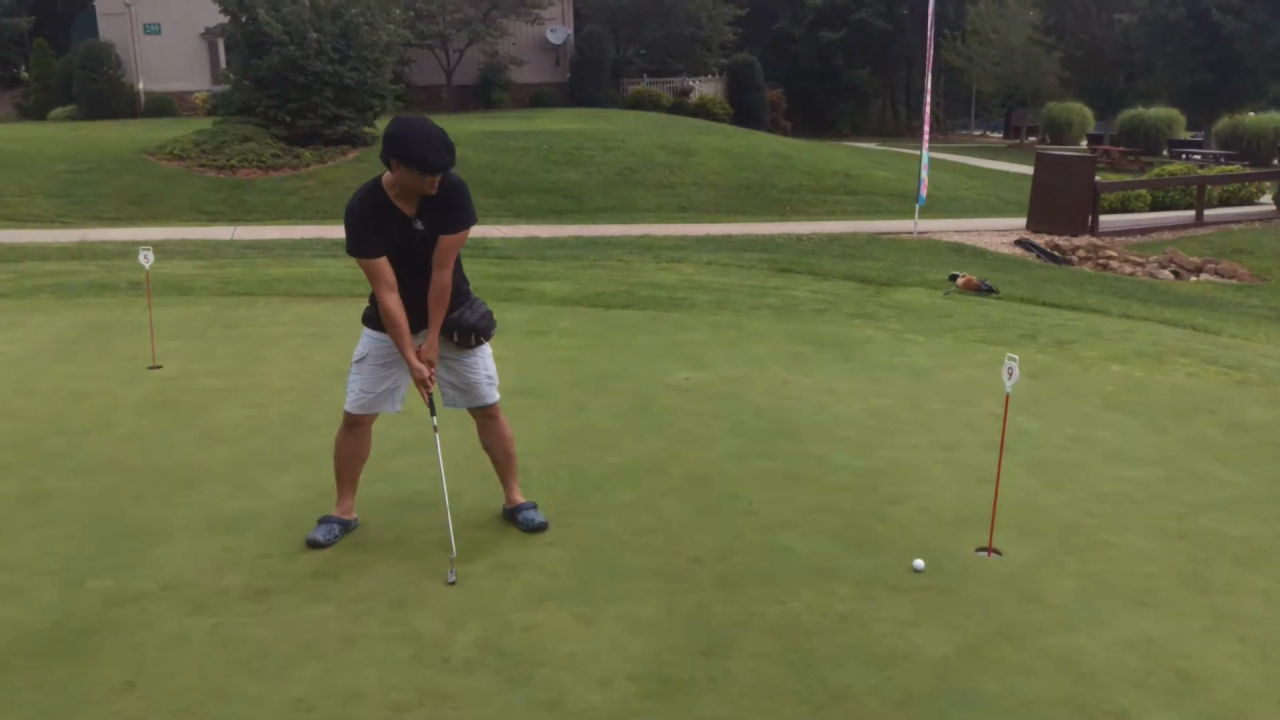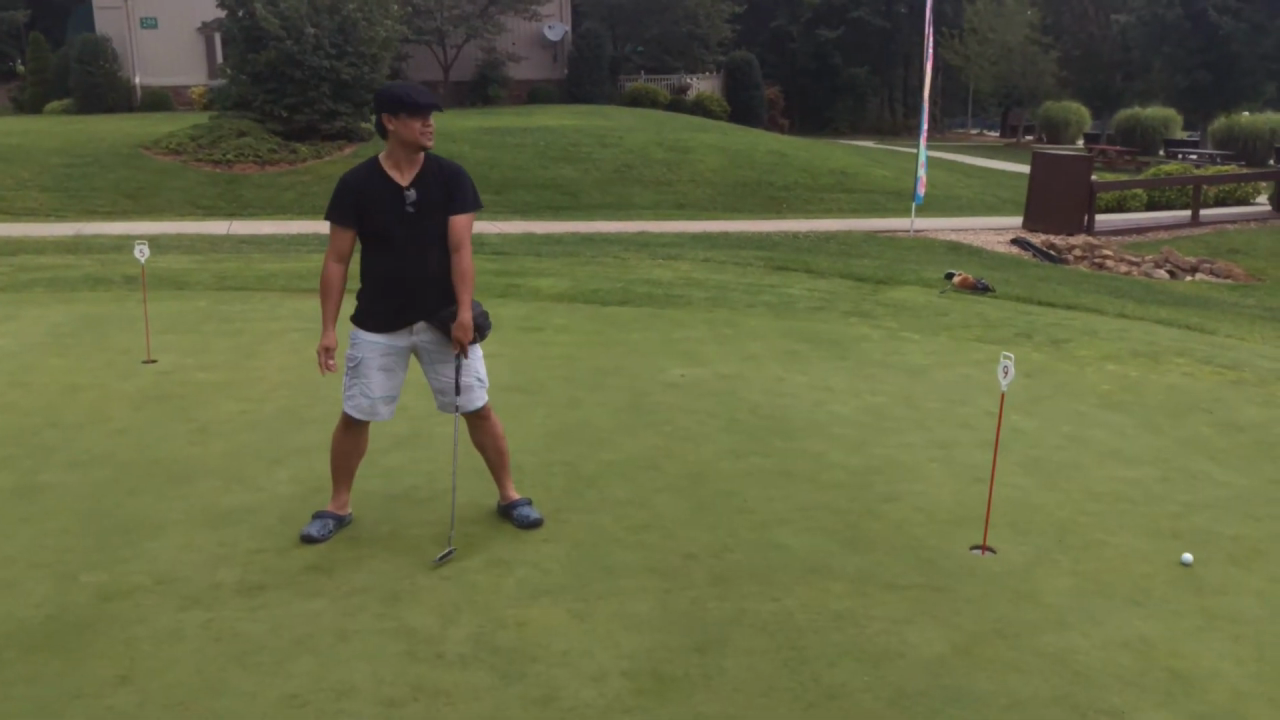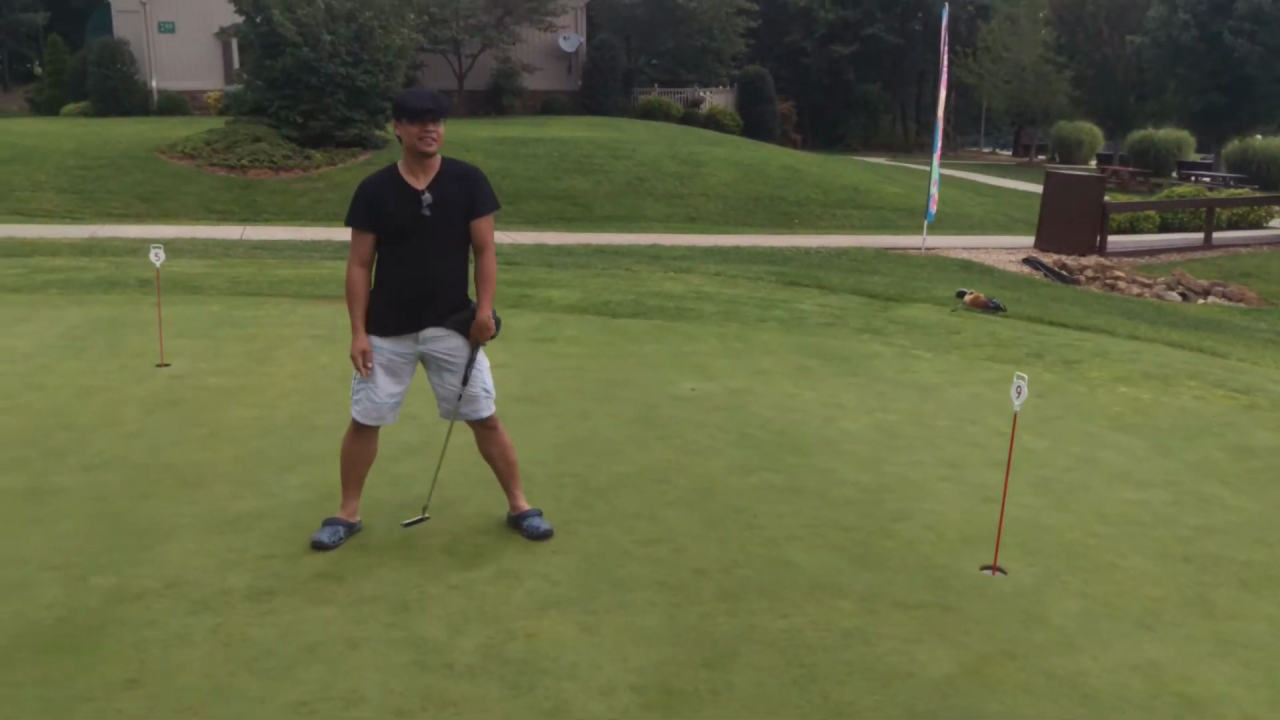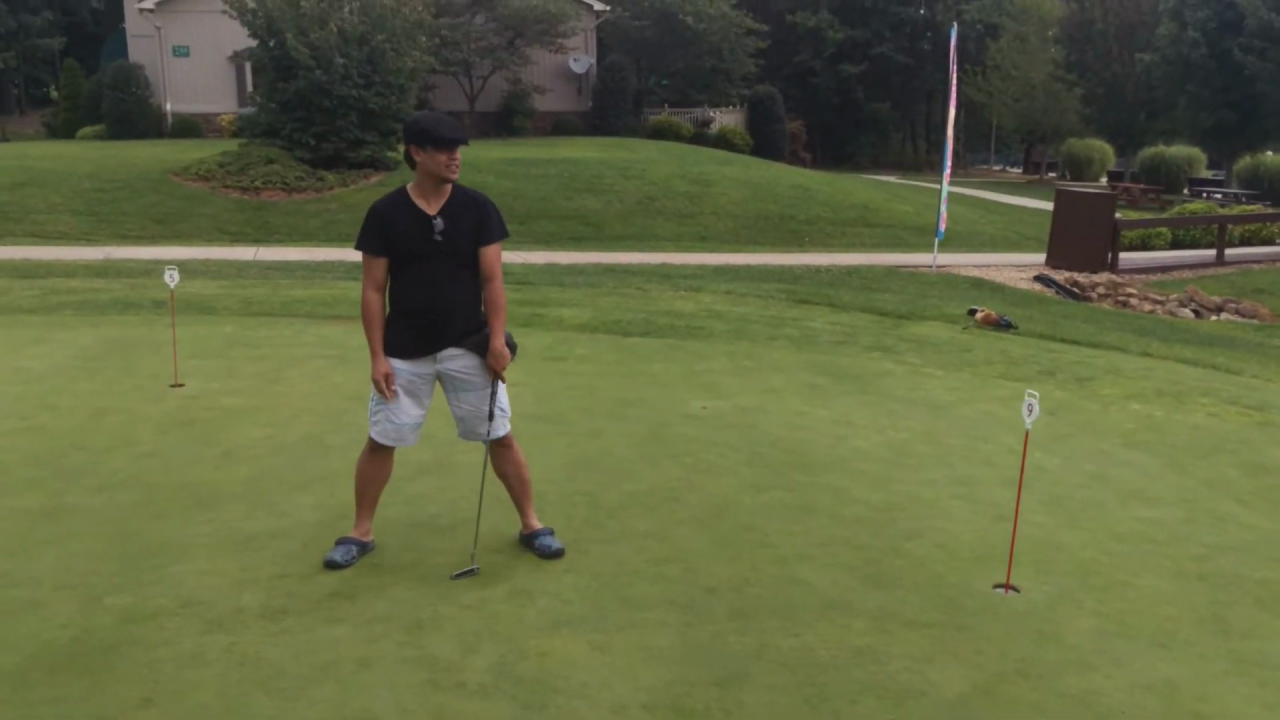
dt=0.7s
person 1, frame 1
left shoulder: (453, 191)
right shoulder: (363, 209)
left elbow: (442, 271)
right elbow: (387, 291)
left wrist: (433, 340)
right wrist: (409, 358)
left hip: (453, 317)
right hip: (388, 324)
left knee: (488, 408)
right knee: (356, 415)
left ankle: (515, 499)
right ankle: (343, 511)
person 1, frame 2
left shoulder: (451, 177)
right shoulder: (355, 184)
left elbow: (460, 250)
right elbow: (337, 261)
left wrist: (464, 312)
right wrist: (329, 329)
left hip: (442, 318)
right hip: (377, 325)
left knee: (477, 408)
right knee: (354, 416)
left ankle: (508, 494)
right ankle: (339, 506)
person 1, frame 3
left shoulder: (468, 181)
right shoulder: (373, 189)
left elbow: (484, 250)
right elbow: (359, 265)
left wrist: (485, 309)
right wrist: (358, 332)
left hip: (452, 326)
right hip: (387, 331)
left knee: (484, 418)
right knee: (364, 420)
left ankle: (519, 505)
right ankle: (348, 513)
person 1, frame 4
left shoulder: (478, 208)
right shoulder: (385, 213)
left elbow: (492, 279)
right elbow: (374, 290)
left wrist: (497, 340)
right wrist: (378, 356)
left hip: (467, 347)
right hip: (404, 352)
left knee: (500, 436)
right knee: (381, 441)
left ankle: (531, 524)
right ankle: (360, 533)
